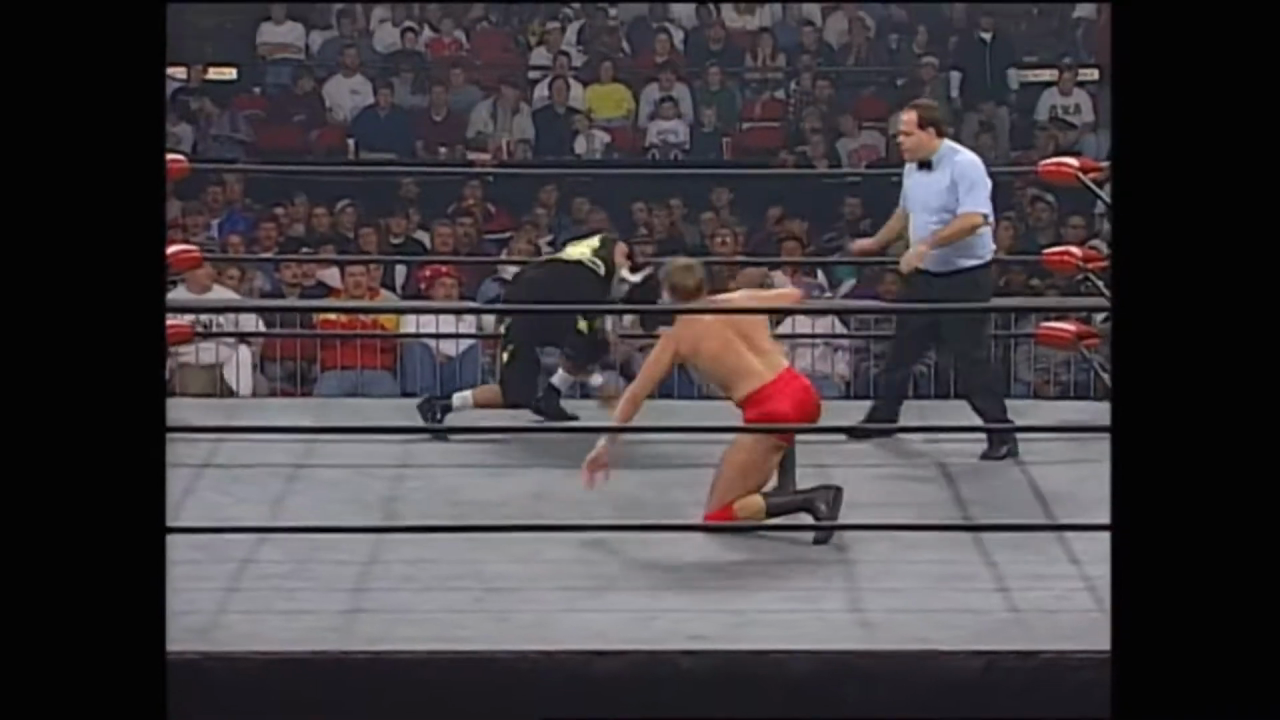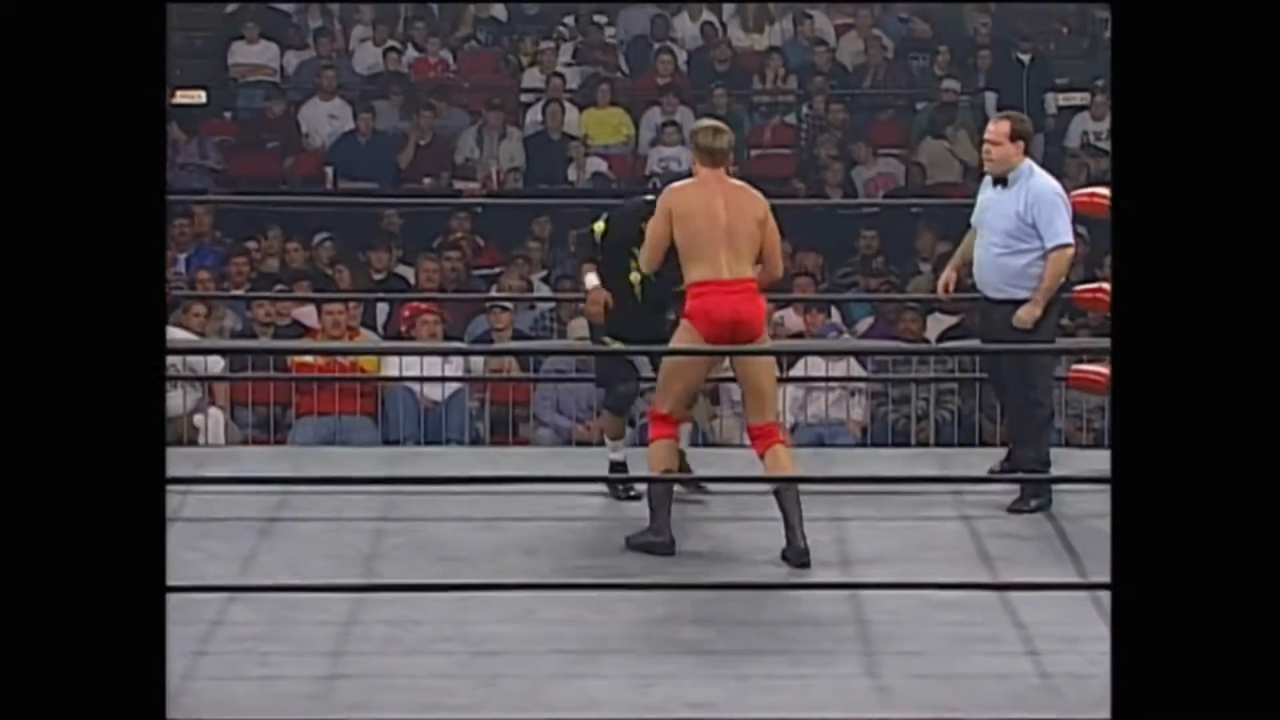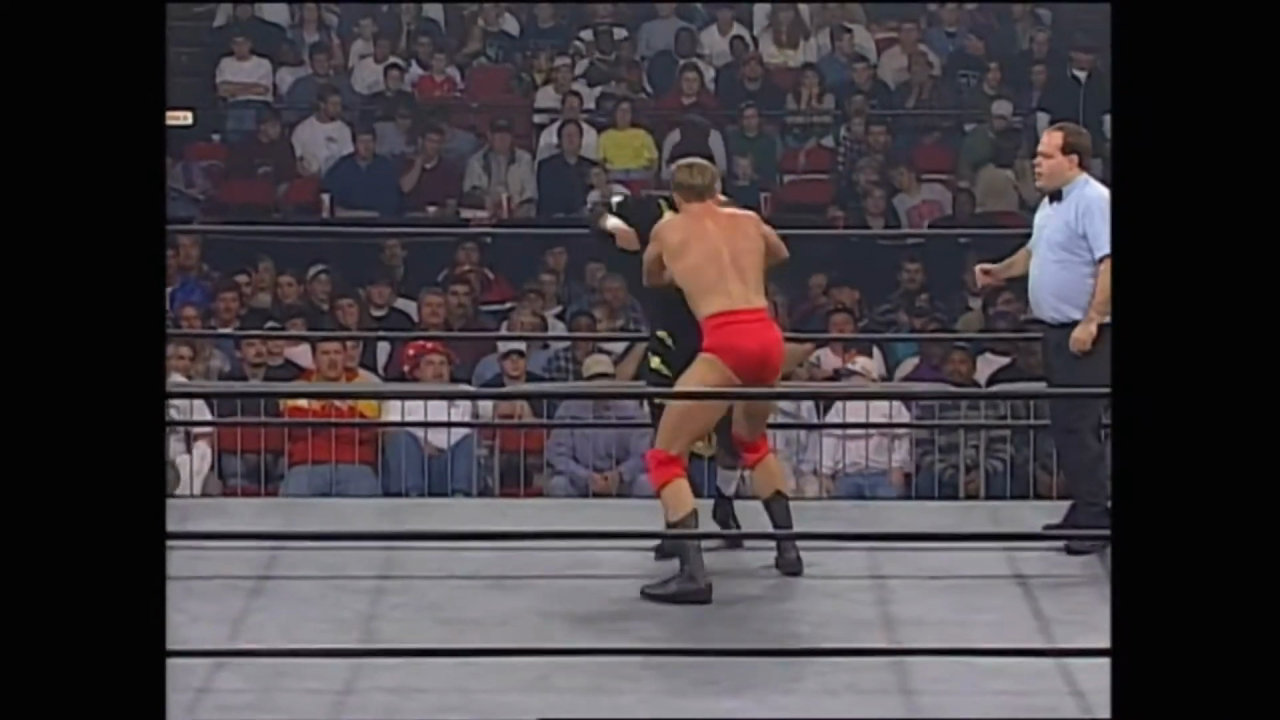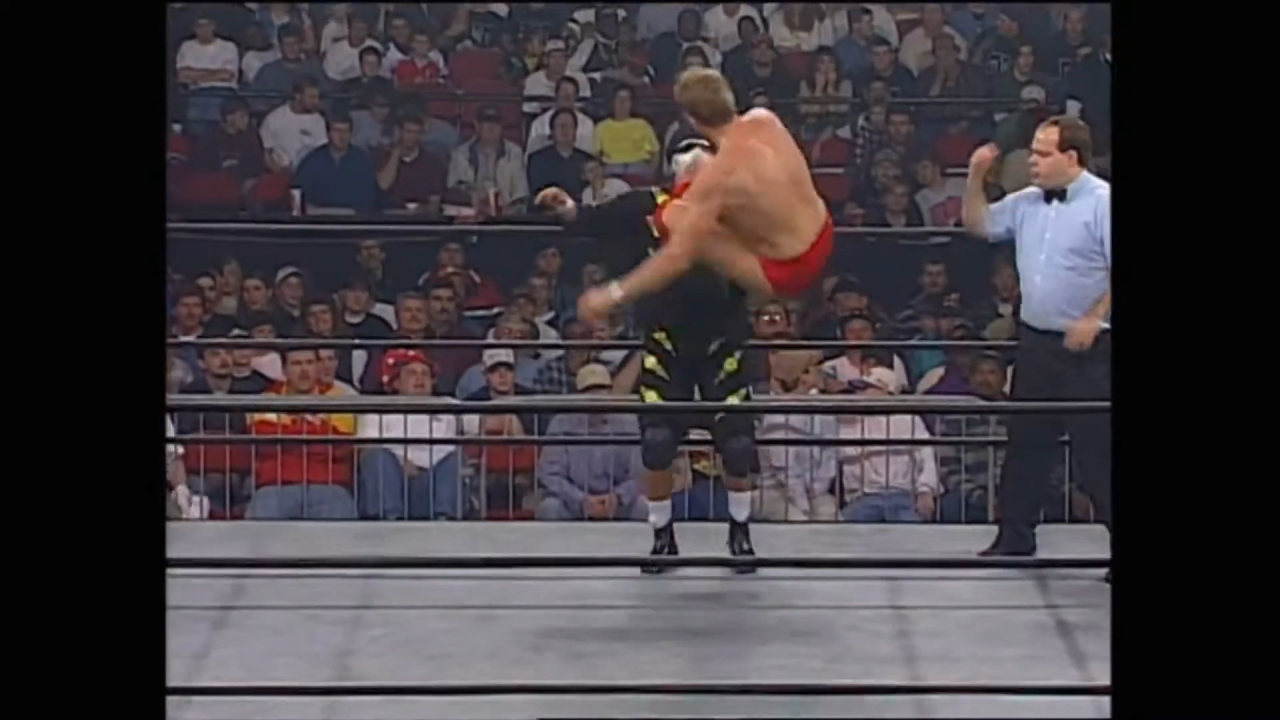
dt=0.7s
person 1, frame 1
left shoulder: (964, 165)
right shoulder: (912, 168)
left elbow: (973, 218)
left wrist: (926, 245)
right wrist: (876, 242)
left hip: (964, 278)
right hip: (923, 276)
left knee: (971, 360)
right knee: (903, 348)
left ankle: (1001, 433)
right ankle: (881, 417)
person 1, frame 2
left shoulder: (1042, 190)
right shoulder: (990, 184)
left elbow: (1062, 252)
left wrist: (1037, 305)
right wrist: (953, 266)
left hip: (1026, 310)
right hip: (992, 304)
left knee: (1029, 394)
right knee: (1004, 387)
left ankle: (1036, 484)
right ankle: (1020, 455)
person 1, frame 3
left shoulder: (1094, 200)
right shoulder: (1049, 203)
left elbow: (1108, 265)
left wrist: (1092, 321)
right wrist: (999, 271)
left hip: (1083, 333)
right hip: (1055, 330)
left knee: (1076, 425)
right knee: (1067, 424)
left ankle: (1095, 518)
right ankle: (1084, 508)
person 1, frame 4
left shoulder: (1103, 202)
right shoulder: (1026, 202)
left elbow: (1118, 274)
right elbow: (977, 224)
left wrist: (1093, 318)
left hip: (1087, 349)
right hip: (1035, 341)
left knee: (1097, 451)
right knee: (1025, 442)
person 2, frame 1
left shoulder: (678, 336)
right shoulder: (742, 300)
left elbow: (637, 391)
right elbow: (791, 296)
right wrist: (795, 292)
left hip: (770, 415)
right hip: (804, 396)
left knee: (717, 514)
left ankle: (809, 498)
right ankle: (789, 491)
person 2, frame 2
left shoulder: (675, 195)
right shoulder: (755, 200)
left elbow: (647, 264)
right elbow: (774, 271)
left hip: (704, 311)
right hip: (750, 310)
left knee: (663, 418)
right knee: (767, 431)
left ankle: (660, 529)
right ankle: (795, 536)
person 2, frame 3
left shoulder: (668, 229)
right shoulder: (748, 221)
left elbow: (651, 279)
right elbow: (779, 255)
left hip: (726, 344)
right hip: (768, 339)
left knee: (666, 458)
right knee: (753, 440)
left ankle: (694, 575)
right ankle: (788, 549)
person 2, frame 4
left shoulder: (717, 178)
right shoulder: (763, 119)
left elbow: (678, 257)
left wrist: (614, 294)
left hip: (788, 273)
left knee: (672, 217)
person 3, frame 1
left shoulder: (606, 247)
right shoulder: (589, 287)
right elbow: (578, 341)
right wrist: (599, 382)
right hip: (523, 306)
left knee: (595, 349)
right knee: (515, 394)
left ankle: (546, 399)
right ankle: (442, 405)
person 3, frame 2
right shoulder: (633, 216)
right elbow: (589, 245)
right wrist: (594, 286)
left hip: (659, 315)
right hip: (612, 312)
right knee: (622, 391)
left ankle: (678, 459)
right ankle: (617, 469)
person 3, frame 3
right shoulder: (654, 210)
right elbow: (602, 214)
right wrist: (618, 227)
right hip: (669, 338)
left knee: (731, 431)
left ankle: (724, 501)
person 3, frame 4
right shoulder: (651, 203)
right elbow: (590, 221)
right wrist: (564, 204)
left hip: (724, 343)
right hip: (668, 342)
left knee: (738, 443)
right knee: (658, 441)
left ankle: (739, 529)
right ankle: (662, 535)
